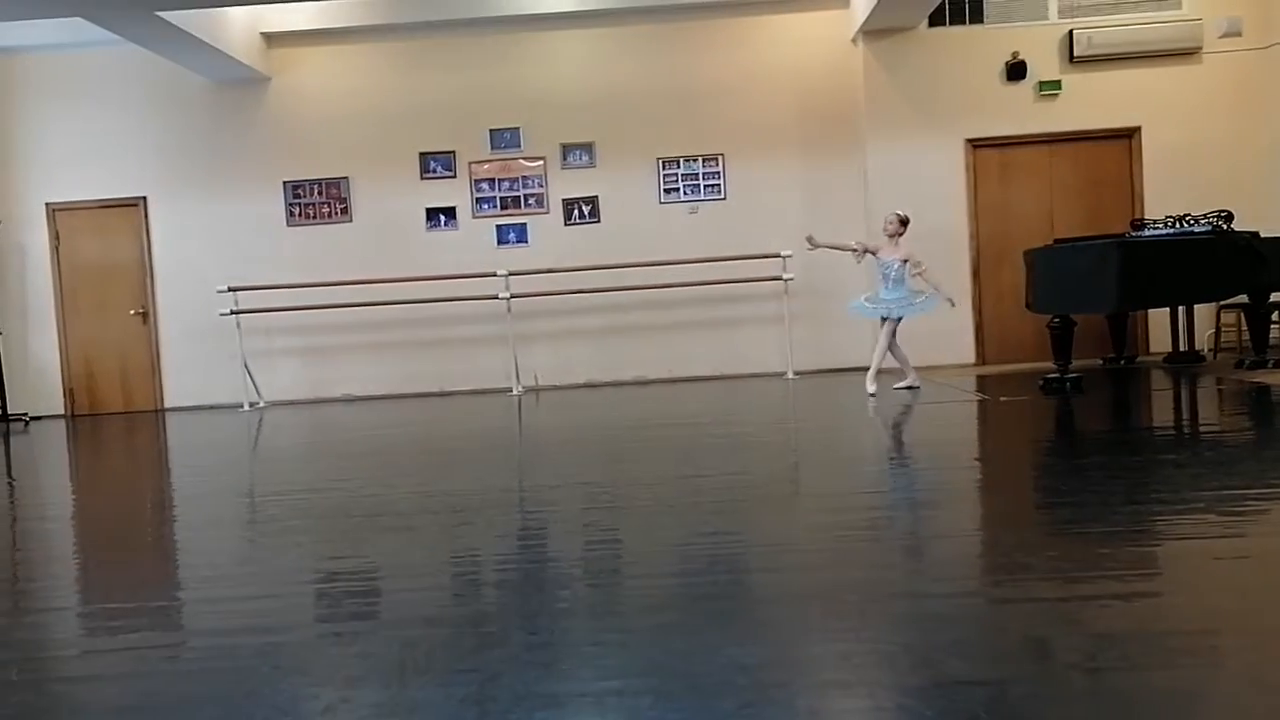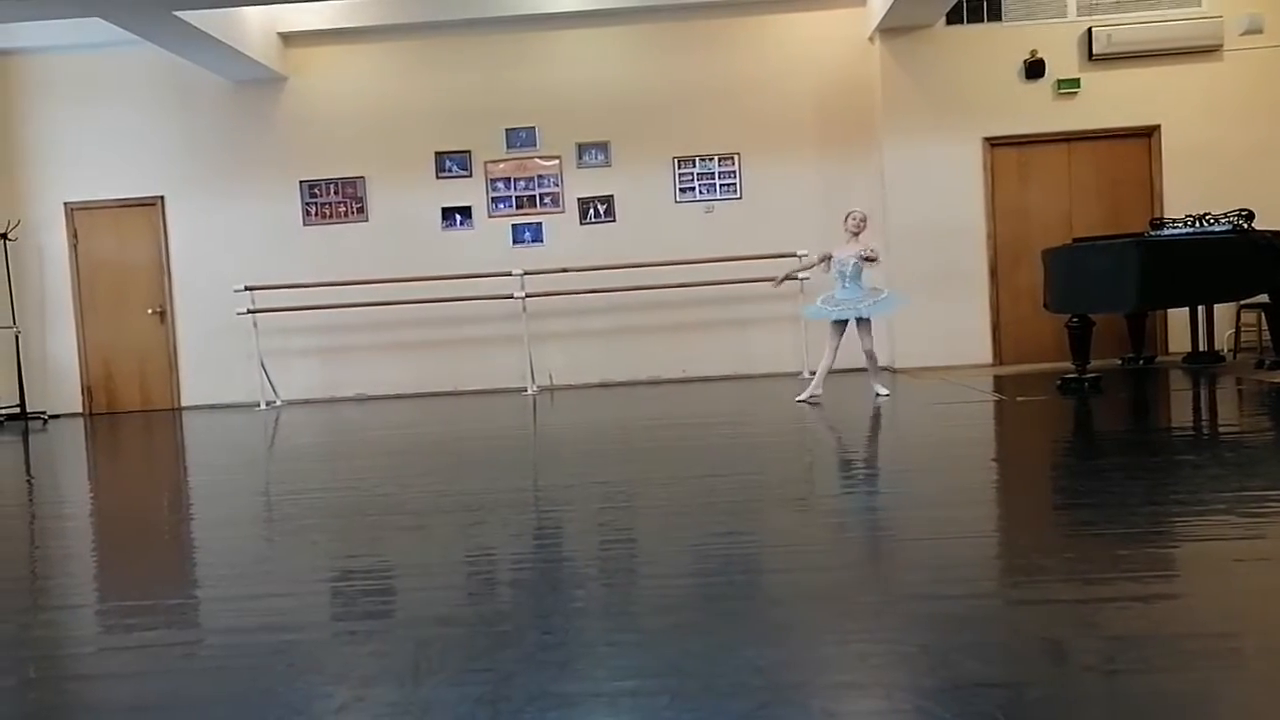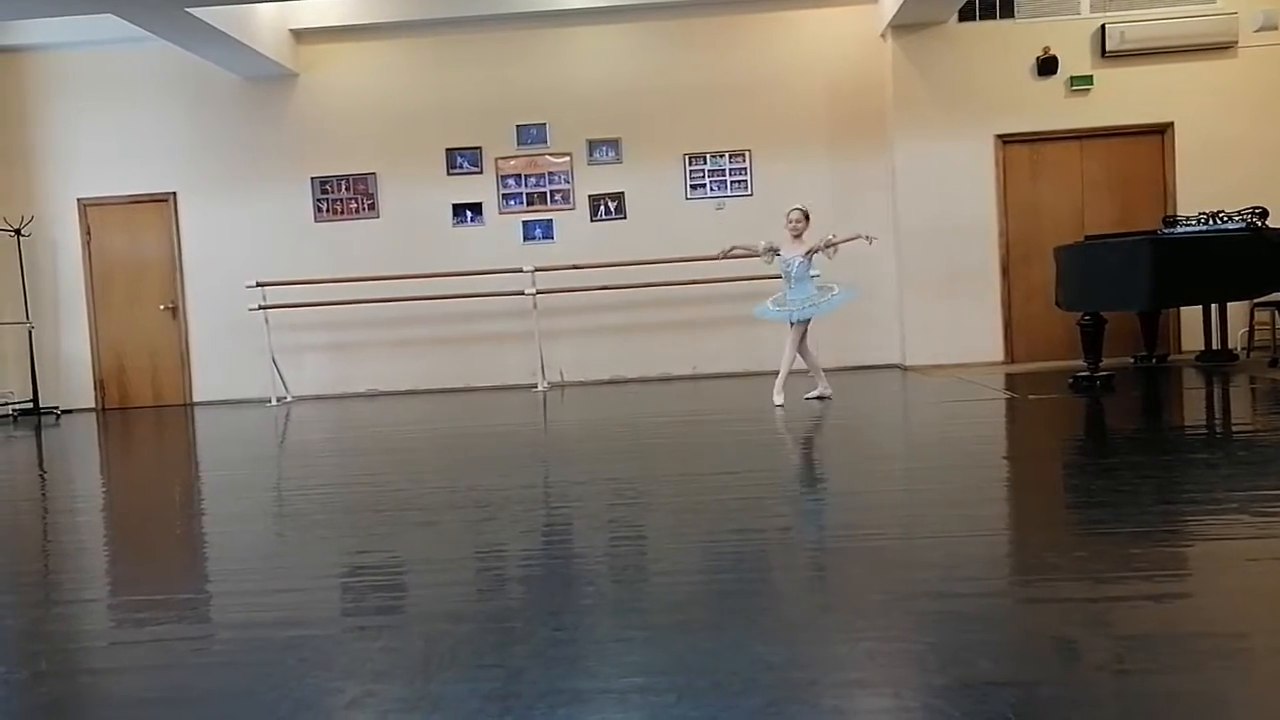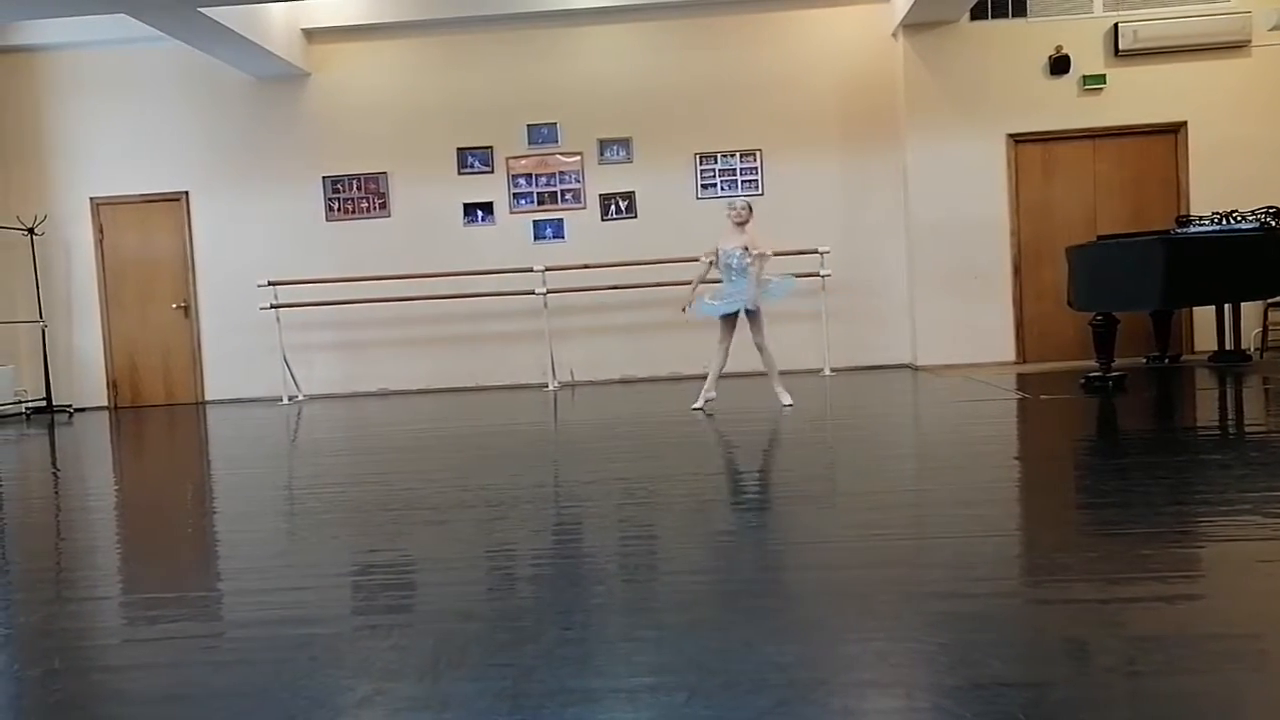
dt=1s
person 1, frame 1
left shoulder: (904, 253)
right shoulder: (878, 250)
left elbow: (922, 274)
right elbow: (850, 247)
left wrist: (941, 294)
right wrist: (820, 245)
left hip: (900, 299)
right hip: (883, 300)
left knee: (886, 334)
right knee: (890, 341)
left ankle: (871, 376)
right ankle: (911, 377)
person 1, frame 2
left shoulder: (863, 248)
right shoulder: (836, 252)
left elbow: (873, 256)
right elbow: (814, 262)
left wrist: (870, 258)
right wrist: (788, 274)
left hip: (860, 300)
right hip: (840, 301)
left knee: (867, 347)
right knee: (831, 345)
left ankle: (876, 382)
right ankle: (815, 387)
person 1, frame 3
left shoulder: (809, 248)
right shoulder: (781, 248)
left elbow: (833, 242)
right elbow: (757, 249)
left wrist: (860, 236)
right wrist: (732, 248)
left hip: (807, 299)
right hip: (791, 301)
left knee: (793, 341)
right knee: (800, 345)
left ankle: (779, 387)
right ankle: (823, 386)
person 1, frame 4
left shoulder: (748, 240)
right shoulder: (721, 243)
left elbow: (758, 264)
right elbow: (706, 269)
left wrist: (754, 291)
right wrist: (691, 294)
left hip: (748, 294)
right hip: (727, 295)
left knee: (760, 342)
right knee: (723, 344)
left ankle: (779, 388)
right ankle: (708, 390)
